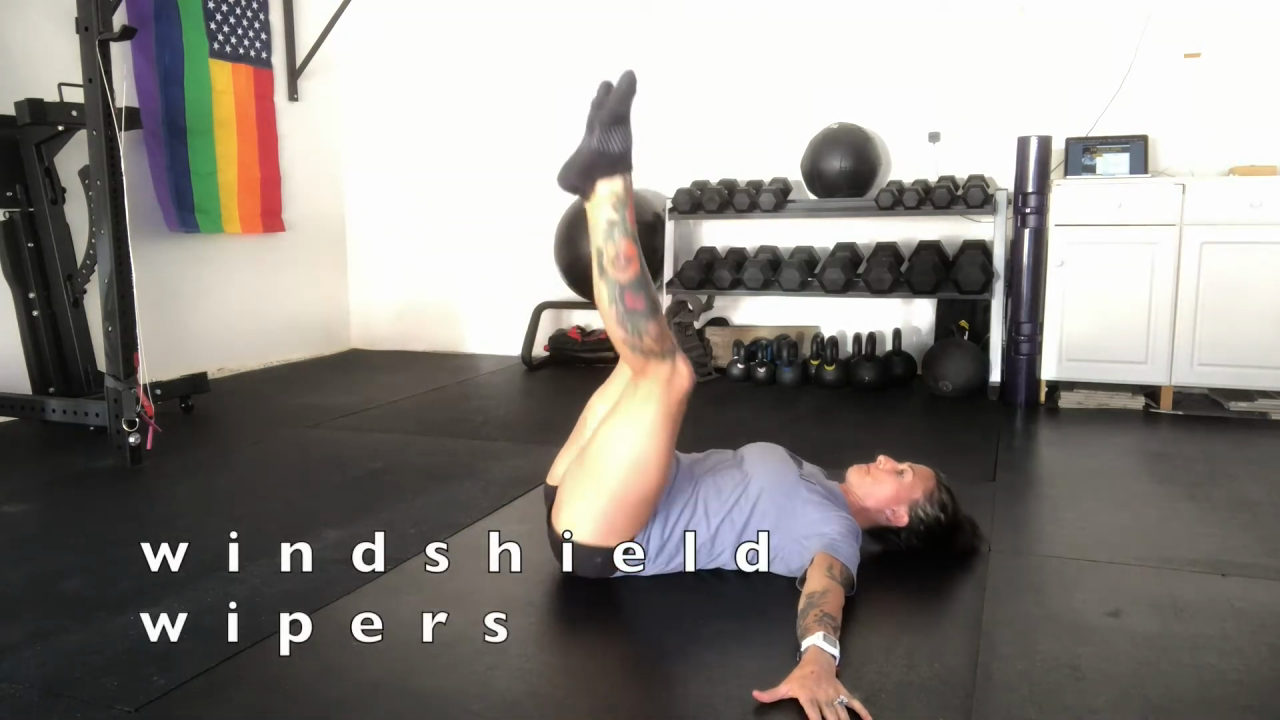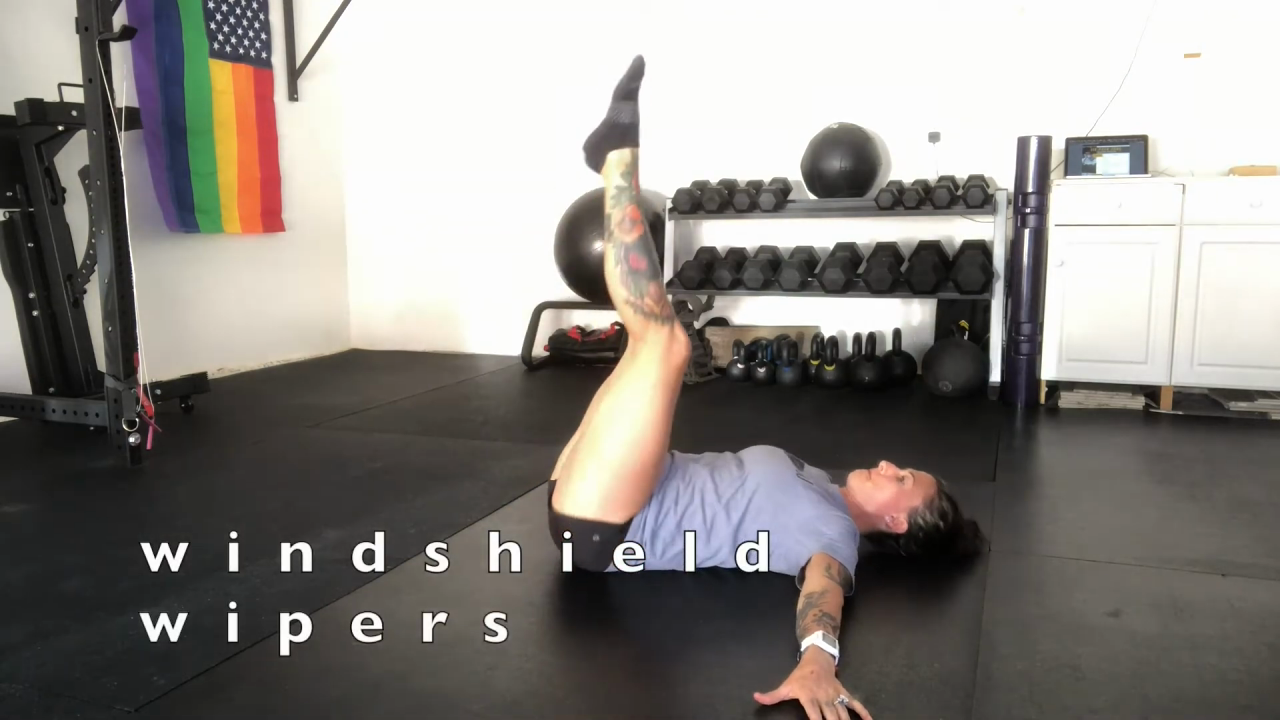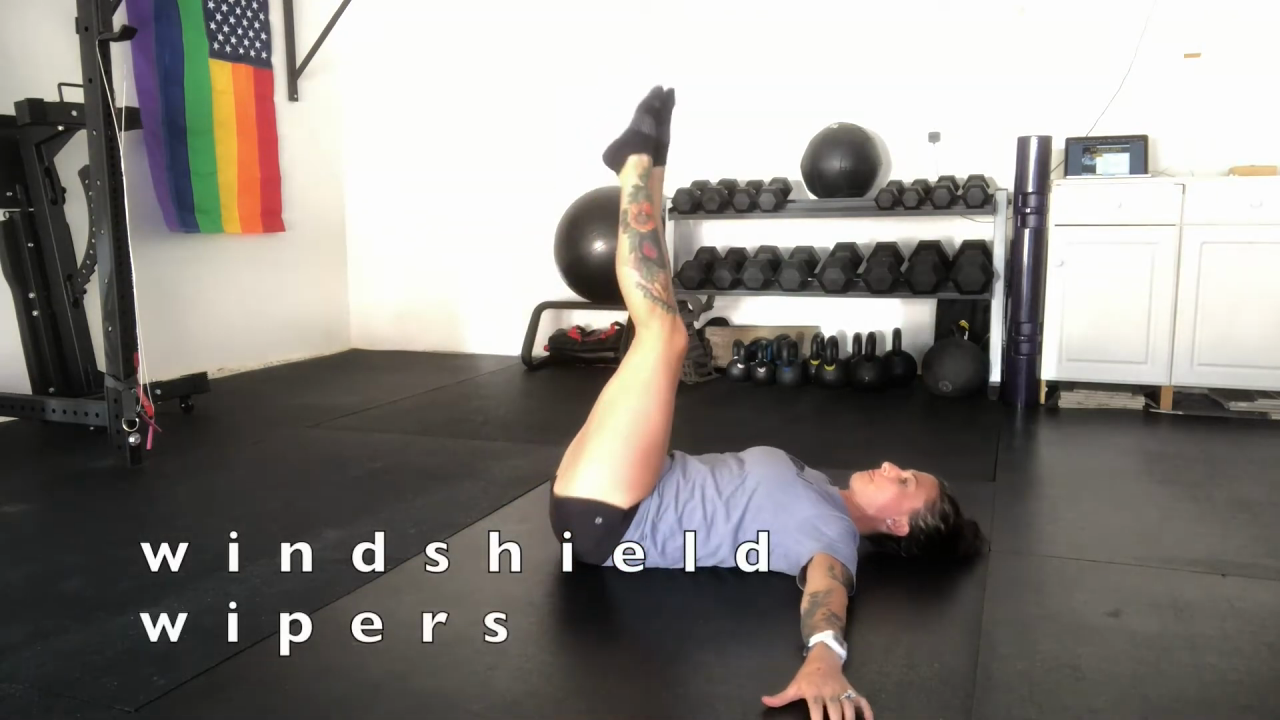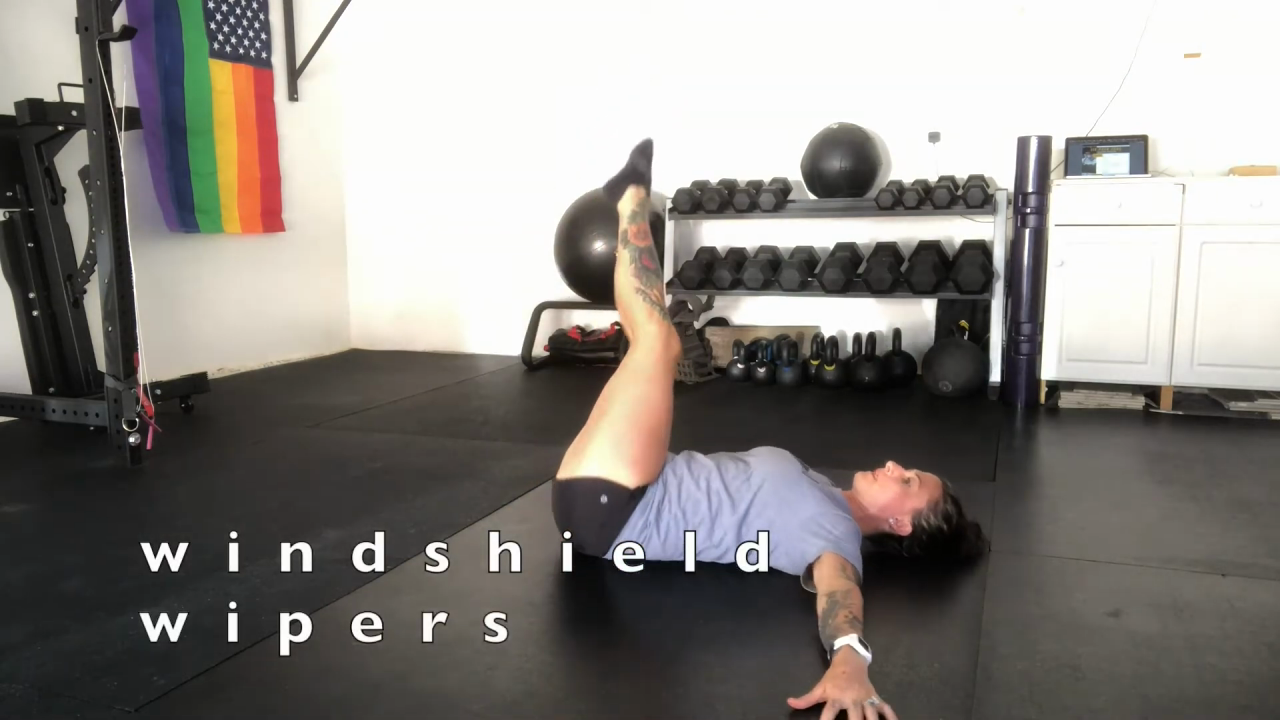
dt=0.2s
person 1, frame 1
left shoulder: (834, 531)
right shoulder: (813, 483)
left elbow: (825, 594)
left wrist: (817, 661)
left hip: (591, 537)
right hip: (577, 502)
left knee: (667, 371)
right knee: (648, 354)
left ankle: (609, 175)
person 1, frame 2
left shoulder: (833, 532)
right shoulder: (815, 484)
left elbow: (823, 591)
left wrist: (818, 659)
left hip: (593, 527)
left knee: (665, 340)
right knee: (653, 337)
person 1, frame 3
left shoulder: (833, 534)
right shoulder: (817, 489)
left elbow: (827, 592)
left wrist: (823, 658)
left hip: (600, 518)
left knee: (663, 328)
person 1, frame 4
left shoulder: (837, 535)
right shoulder: (823, 495)
left elbow: (837, 589)
left wrist: (850, 659)
left hip: (603, 504)
right hip: (603, 505)
left knee: (656, 336)
